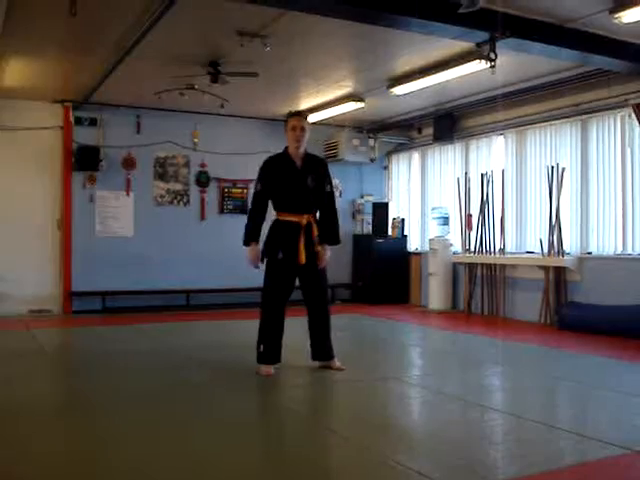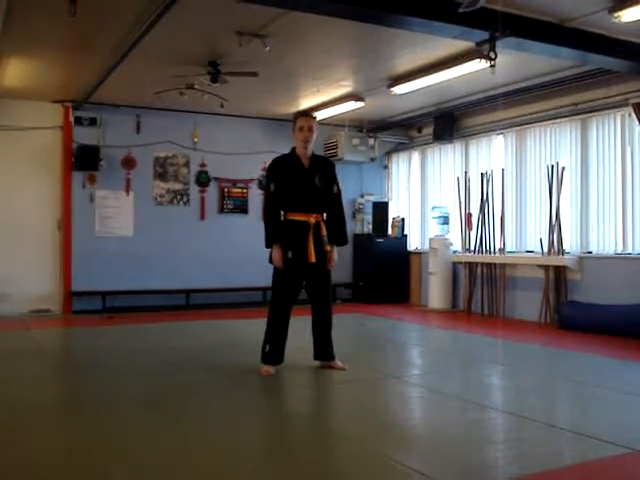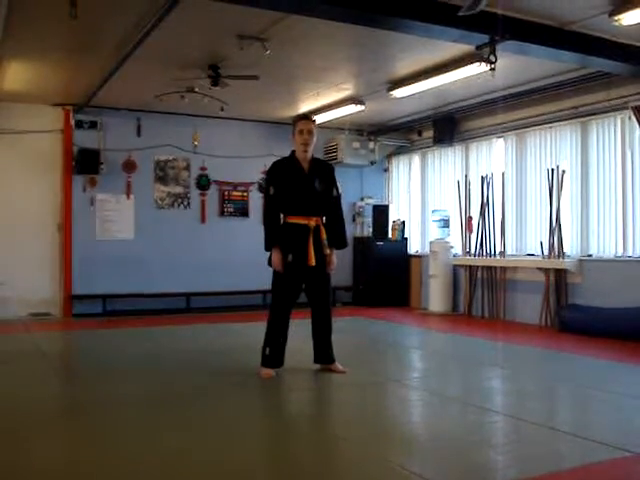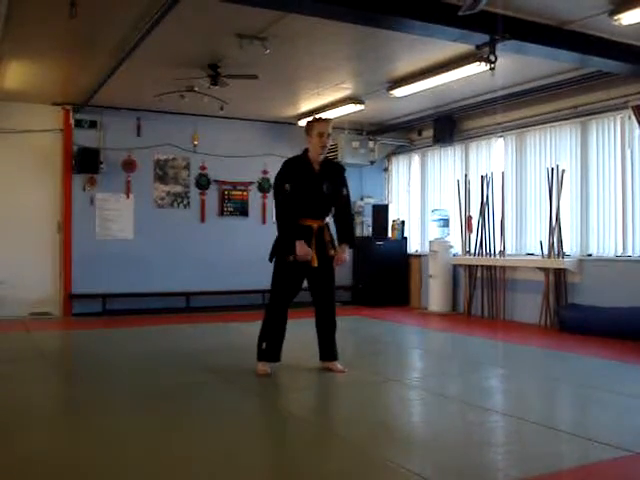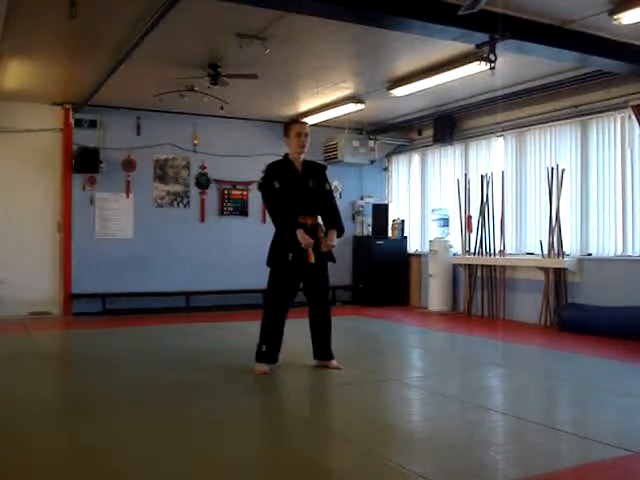
dt=1s
person 1, frame 1
left shoulder: (319, 166)
right shoulder: (272, 165)
left elbow: (328, 206)
right elbow: (258, 205)
left wrist: (327, 243)
right wrist: (252, 242)
left hip: (312, 238)
right hip: (282, 236)
left knee: (319, 299)
right knee: (274, 300)
left ankle: (325, 355)
right ankle: (266, 358)
person 1, frame 2
left shoulder: (326, 166)
right shoulder: (279, 165)
left elbow: (335, 207)
right elbow: (271, 208)
left wrist: (334, 244)
right wrist: (275, 244)
left hip: (318, 238)
right hip: (290, 236)
left knee: (322, 299)
right knee: (281, 300)
left ankle: (326, 355)
right ankle: (271, 358)
person 1, frame 3
left shoulder: (325, 170)
right shoulder: (279, 169)
left elbow: (334, 211)
right elbow: (271, 212)
left wrist: (333, 248)
right wrist: (274, 248)
left hip: (317, 241)
right hip: (290, 240)
left knee: (322, 302)
right knee: (281, 303)
left ankle: (325, 358)
right ankle: (270, 361)
person 1, frame 4
left shoulder: (336, 171)
right shoulder: (291, 168)
left elbow: (344, 209)
right elbow: (283, 208)
left wrist: (345, 244)
right wrist: (296, 241)
left hip: (322, 240)
right hip: (293, 240)
left knee: (326, 302)
right knee: (279, 300)
left ankle: (328, 357)
right ankle: (266, 357)
person 1, frame 5
left shoulder: (318, 171)
right shoulder: (274, 171)
left elbow: (329, 203)
right elbow: (276, 207)
left wrist: (333, 231)
right wrist: (296, 232)
left hip: (317, 240)
right hip: (287, 240)
left knee: (320, 301)
right knee: (277, 301)
left ankle: (323, 355)
right ankle: (265, 357)
